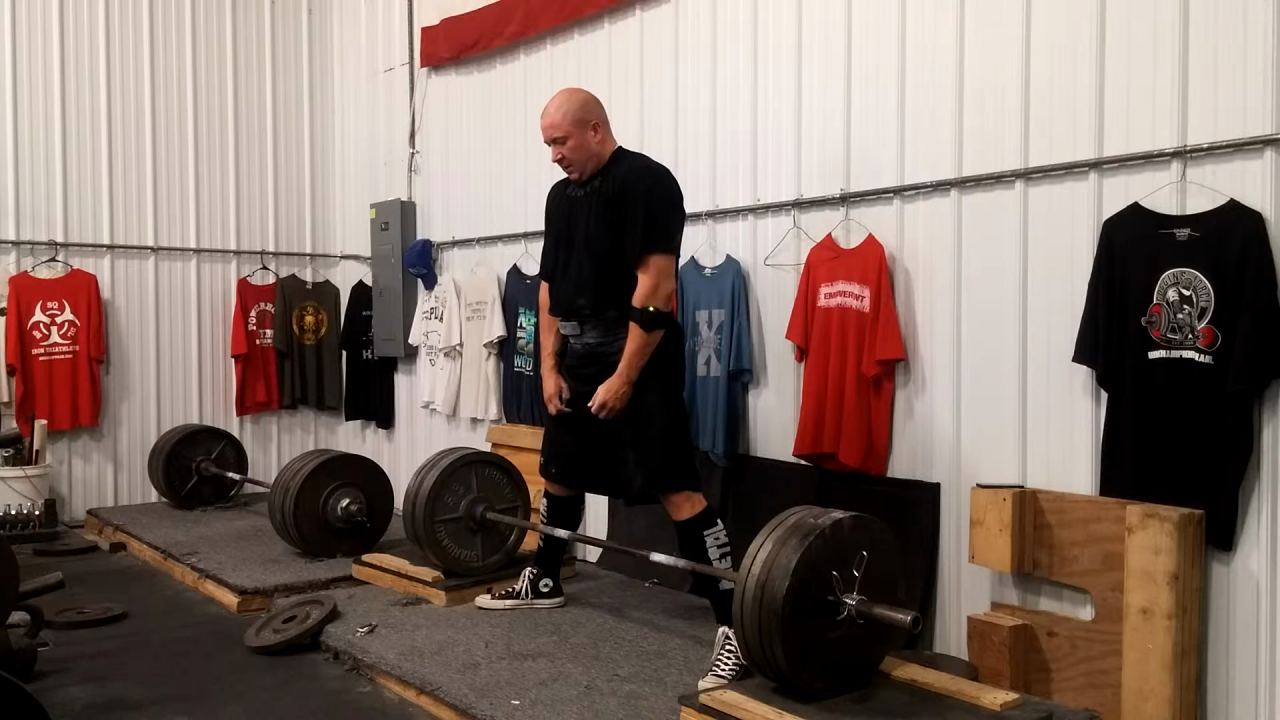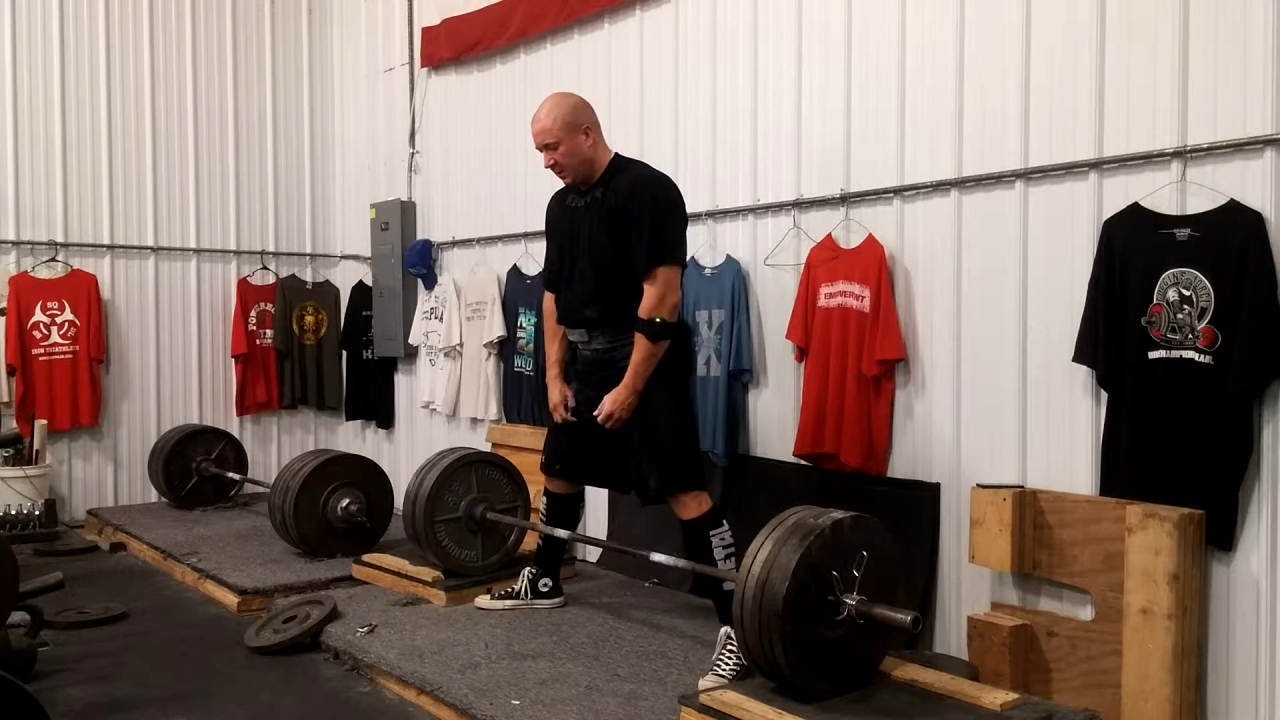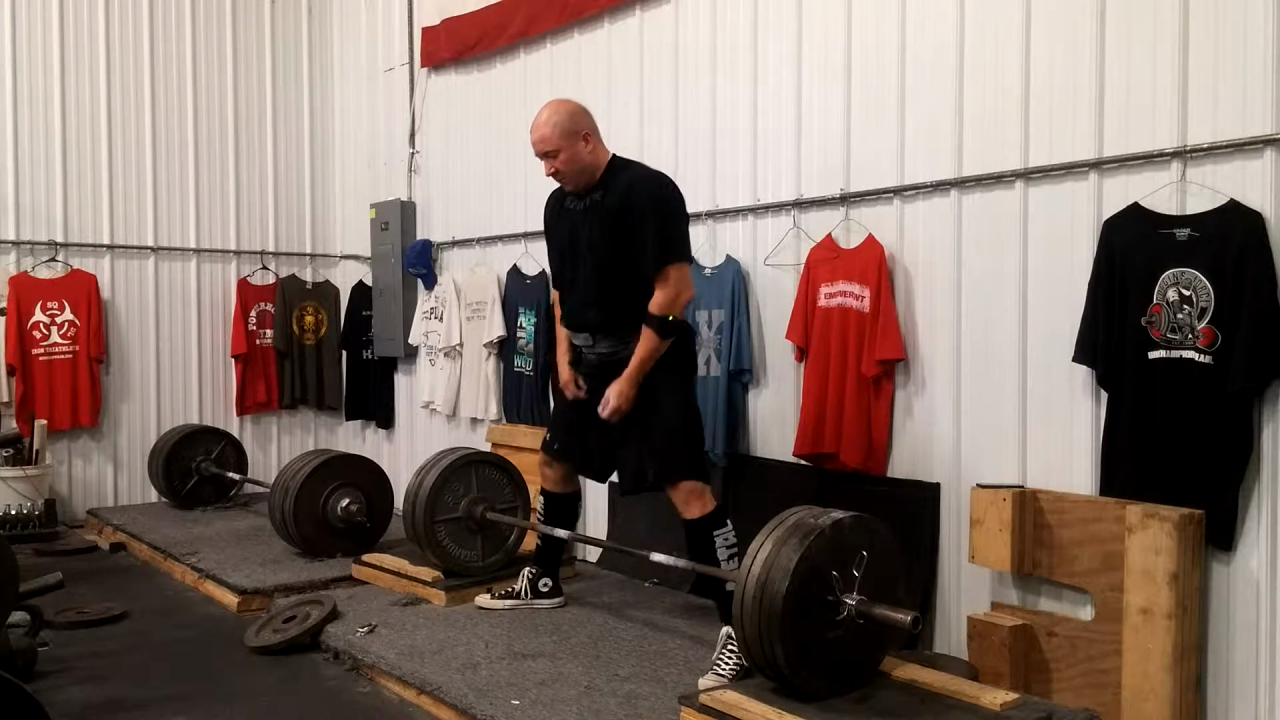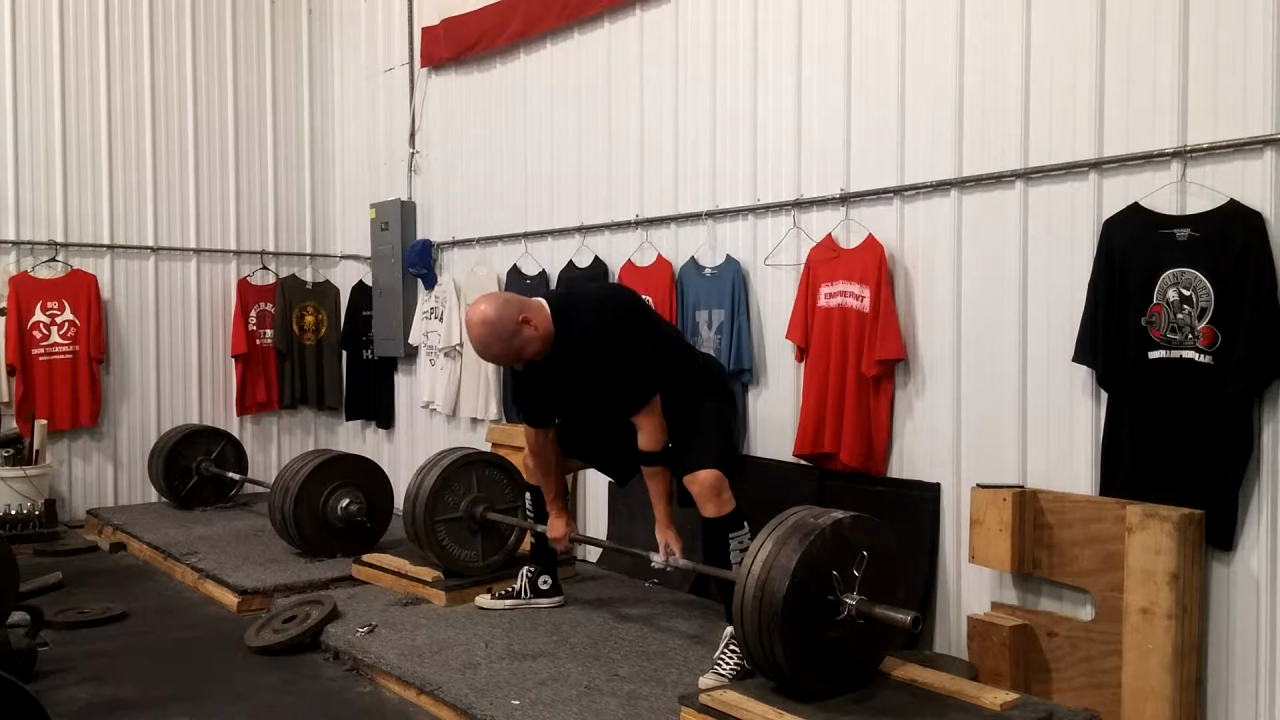
dt=1s
person 1, frame 1
left shoulder: (645, 181)
right shoulder: (562, 194)
left elbow: (656, 286)
right elbow: (549, 286)
left wrist: (623, 379)
right wrist: (550, 367)
left hip: (637, 362)
right hip: (578, 362)
left knee: (675, 489)
right knee: (559, 473)
left ankle: (733, 625)
right ankle: (544, 579)
person 1, frame 2
left shoulder: (647, 190)
right shoulder: (561, 204)
left elbow: (662, 294)
right elbow: (554, 295)
left wrist: (630, 387)
right wrist: (555, 376)
left hip: (647, 364)
right hip: (585, 363)
left knee: (682, 490)
right knee: (559, 470)
left ankle: (735, 627)
right ankle: (543, 580)
person 1, frame 3
left shoulder: (647, 190)
right shoulder: (559, 205)
left elbow: (675, 290)
left wrist: (632, 378)
right wrist: (564, 356)
left hip: (650, 360)
right hip: (588, 361)
left knee: (684, 486)
right knee: (555, 462)
left ankle: (737, 627)
right ankle: (543, 580)
person 1, frame 4
left shoulder: (604, 324)
right shoulder: (527, 346)
left elbow: (650, 424)
right elbow: (541, 432)
left wrist: (664, 522)
right wrist: (556, 511)
left hip: (691, 397)
left knee: (706, 483)
right knee: (535, 461)
left ankle: (740, 631)
right ankle: (541, 580)
